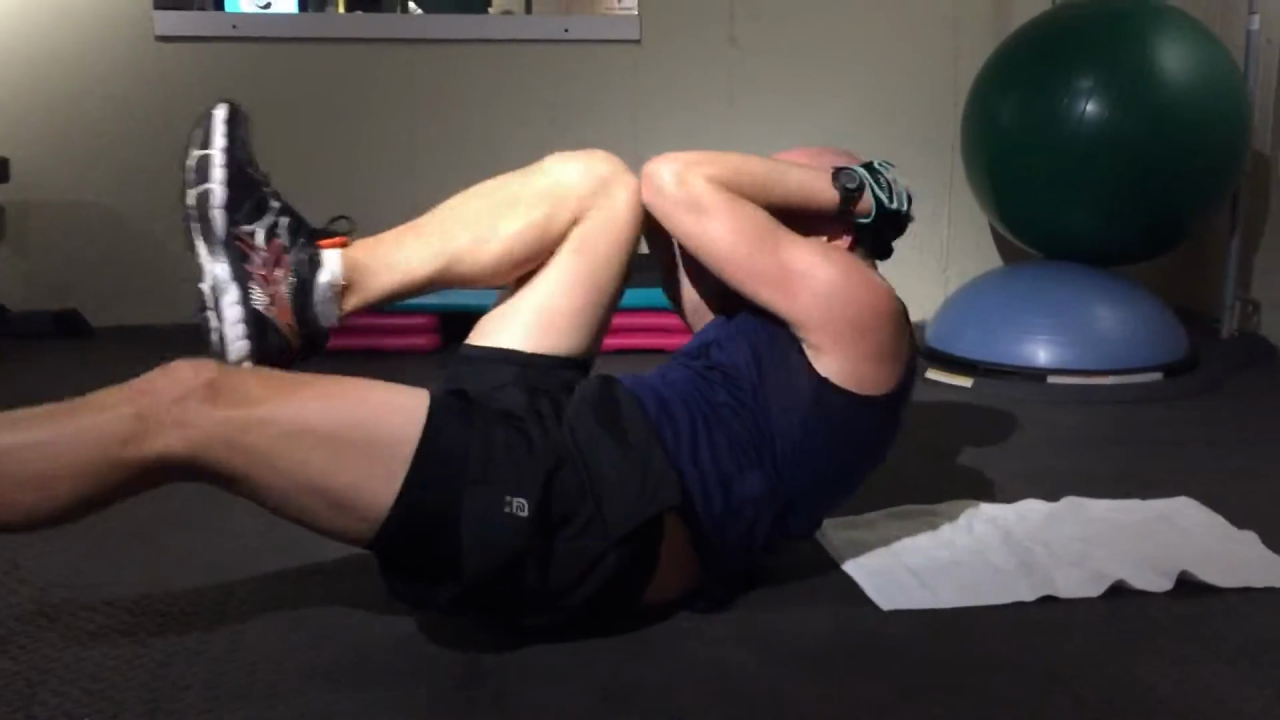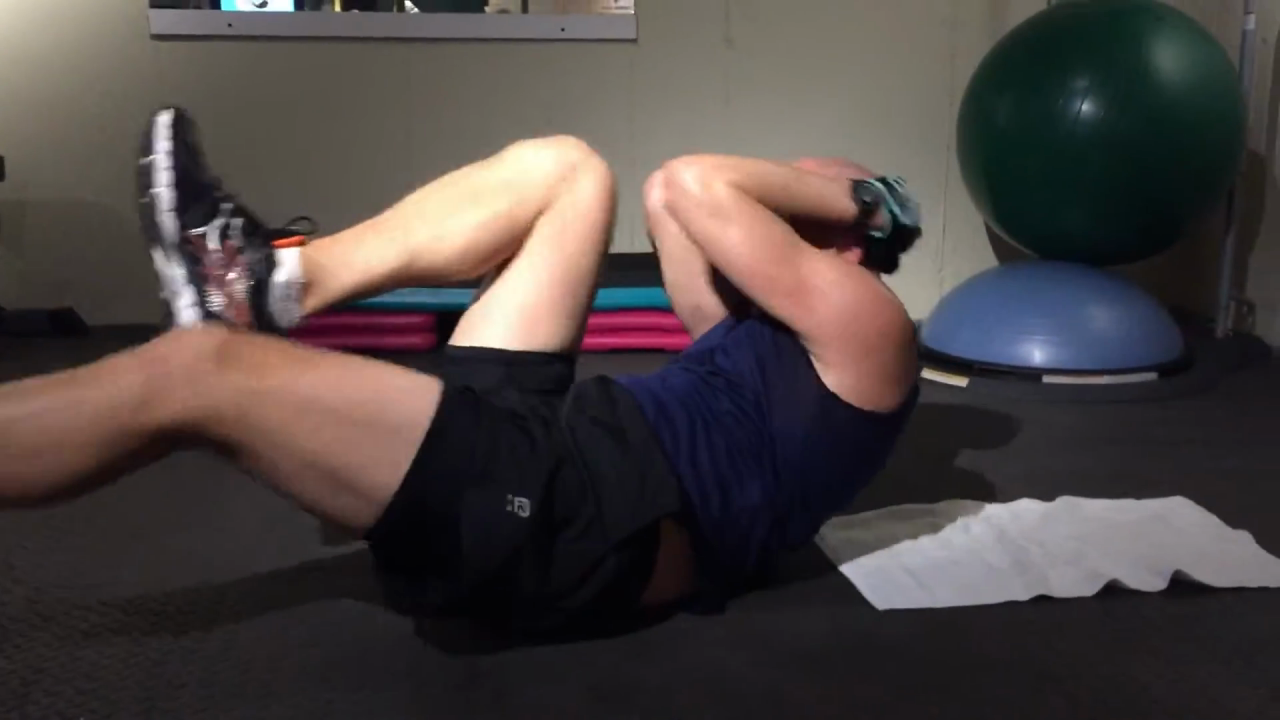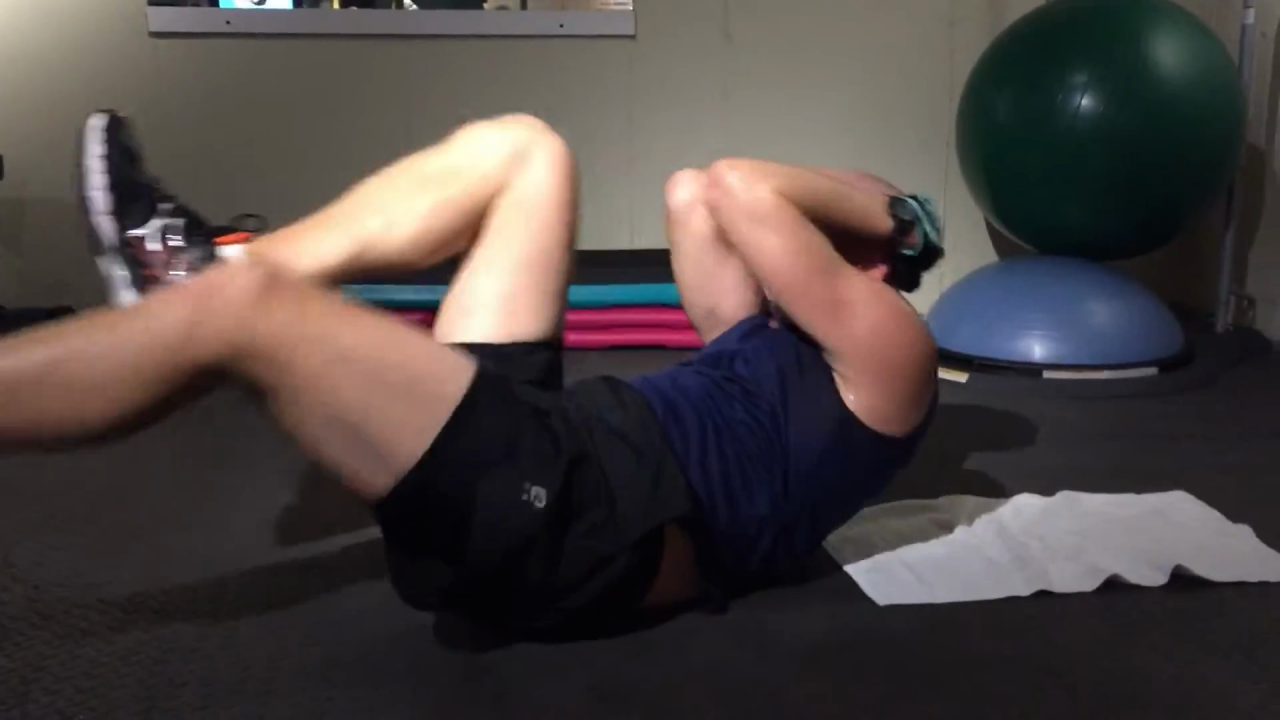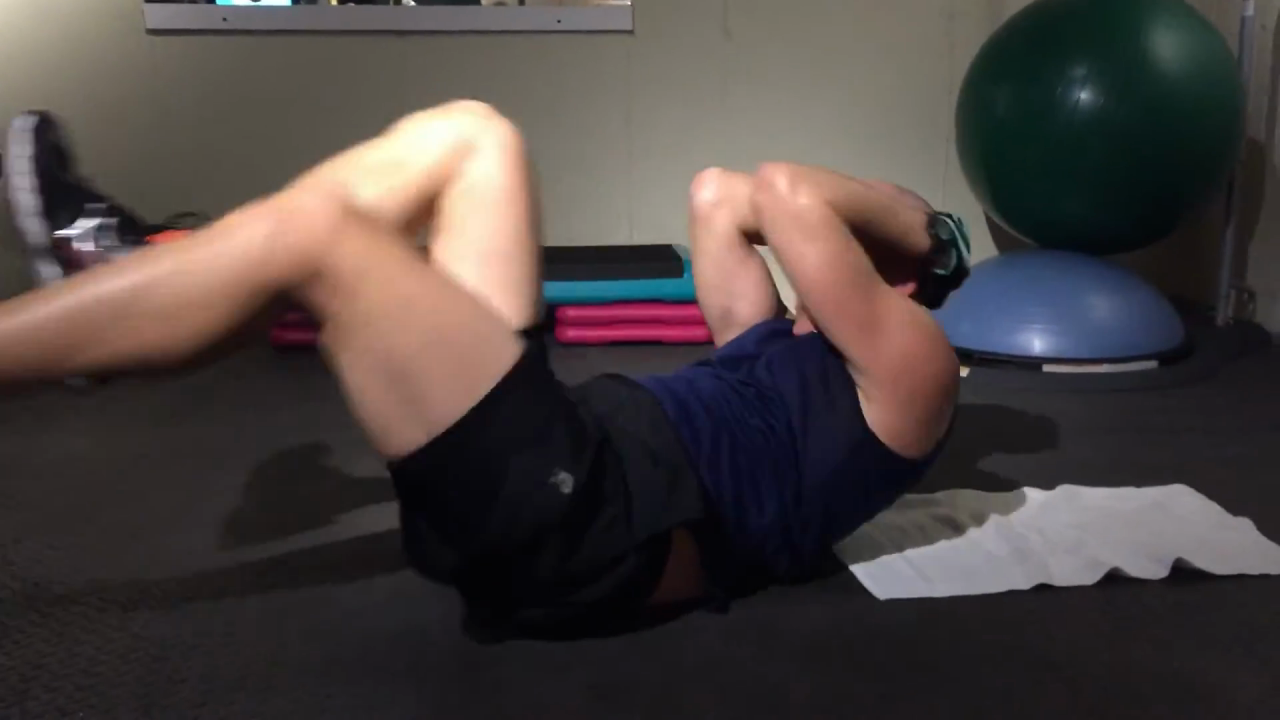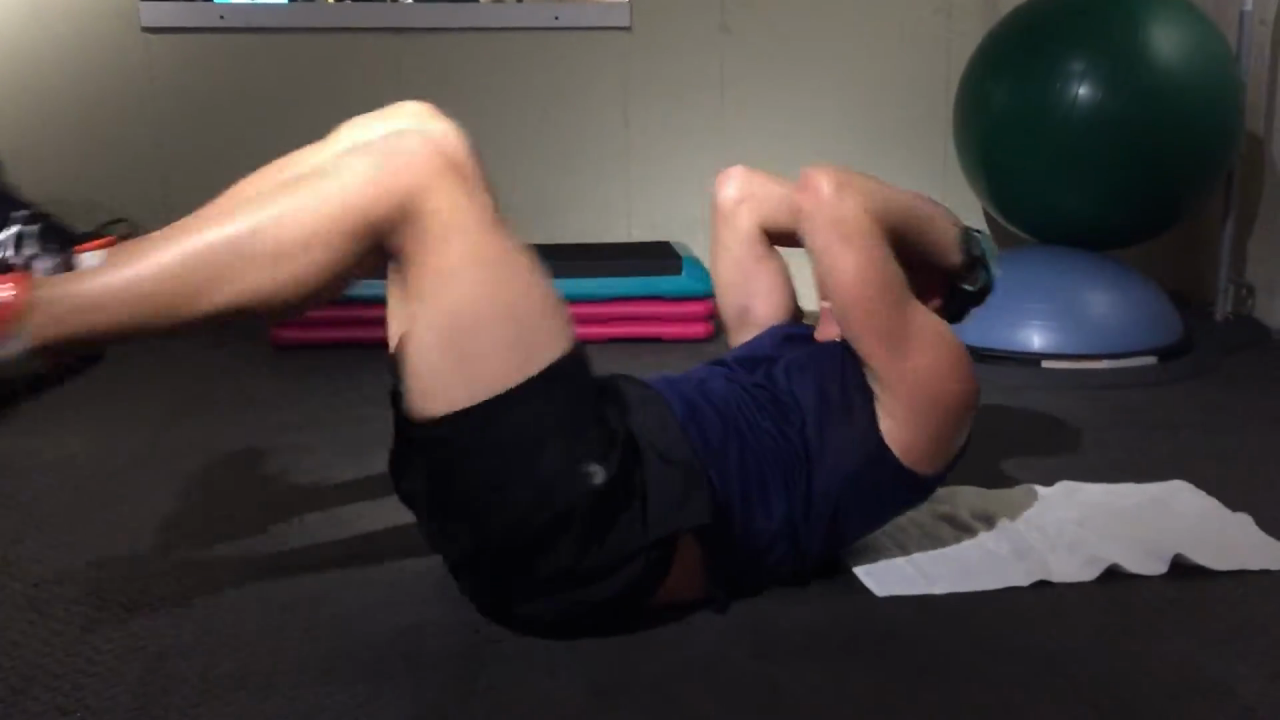
dt=0.1s
person 1, frame 1
left shoulder: (857, 311)
right shoulder: (780, 329)
left elbow: (677, 182)
right elbow: (681, 208)
left wrist: (837, 190)
right wrist: (829, 185)
left hip: (578, 519)
right hip: (539, 438)
left knee: (186, 407)
right knee: (595, 182)
right ankle: (316, 283)
person 1, frame 2
left shoulder: (866, 327)
right shoulder: (773, 336)
left elbow: (702, 184)
right elbow: (669, 196)
left wrist: (842, 197)
right wrist: (834, 193)
left hip: (568, 527)
right hip: (540, 452)
left knee: (197, 378)
right knee: (569, 172)
right ankle: (281, 278)
person 1, frame 3
left shoulder: (887, 347)
right shoulder: (782, 341)
left elbow: (739, 190)
right elbow: (689, 197)
left wrist: (873, 212)
right wrist: (857, 208)
left hip: (577, 523)
right hip: (546, 453)
left knee: (237, 320)
right knee: (524, 150)
right ankle: (216, 270)
person 1, frame 4
left shoulder: (908, 370)
right shoulder: (787, 345)
left elbow: (790, 195)
right elbow: (718, 192)
left wrist: (909, 223)
right wrist: (874, 213)
left hip: (570, 529)
right hip: (538, 477)
left knee: (315, 230)
right knee: (474, 136)
right ankle: (144, 266)
person 1, frame 5
left shoulder: (928, 383)
right shoulder: (803, 348)
left elbow: (827, 199)
right elbow: (740, 192)
left wrist: (935, 235)
right wrist: (909, 221)
left hip: (586, 525)
right hip: (548, 470)
left knee: (411, 173)
right knee: (408, 135)
right ankle: (97, 276)
